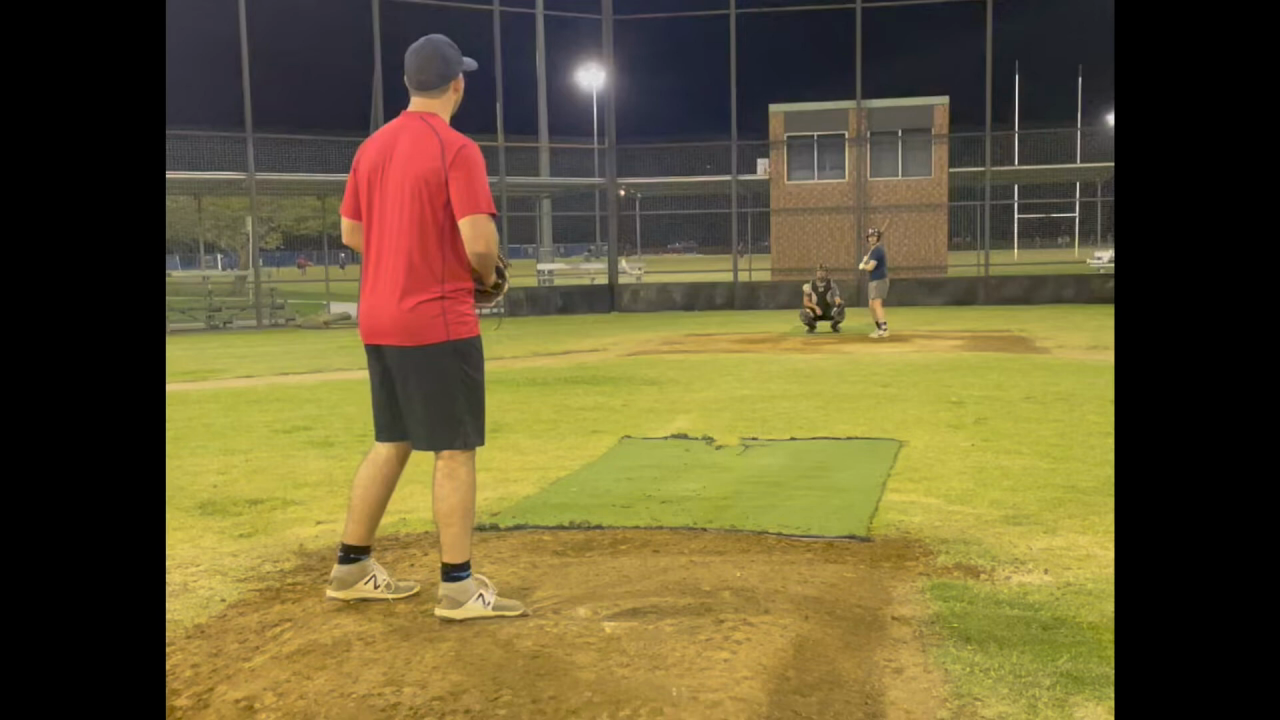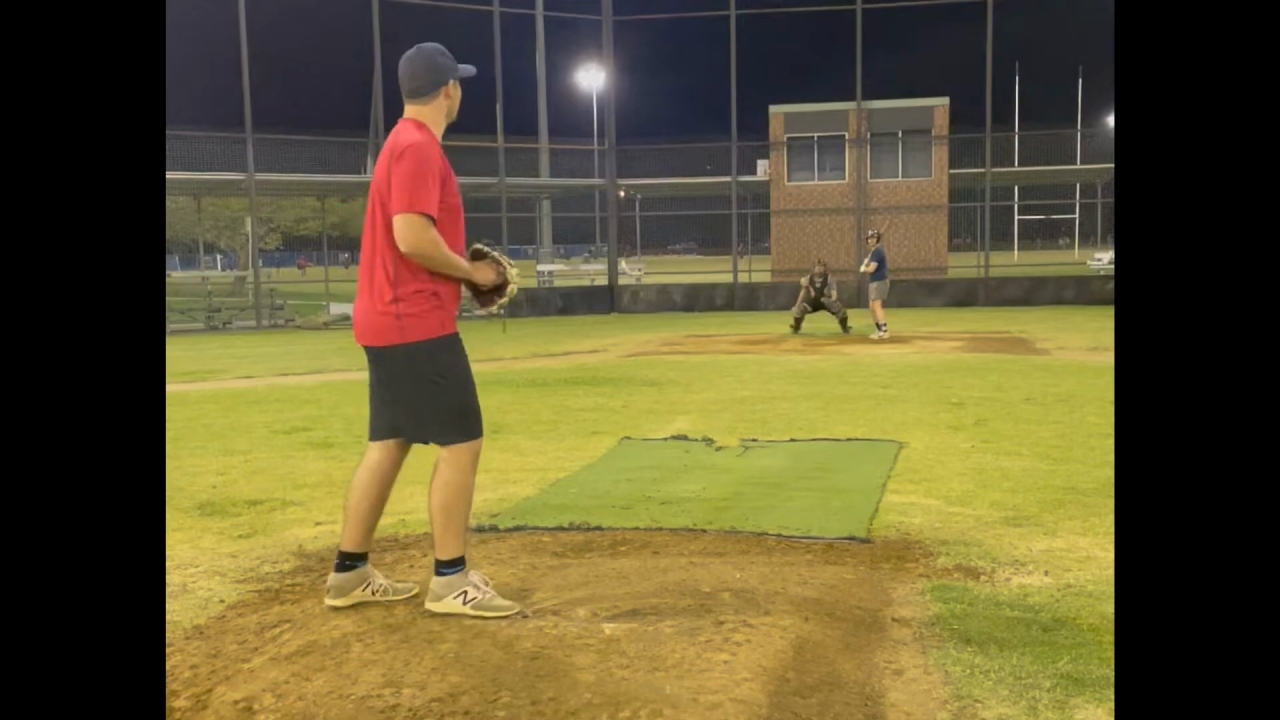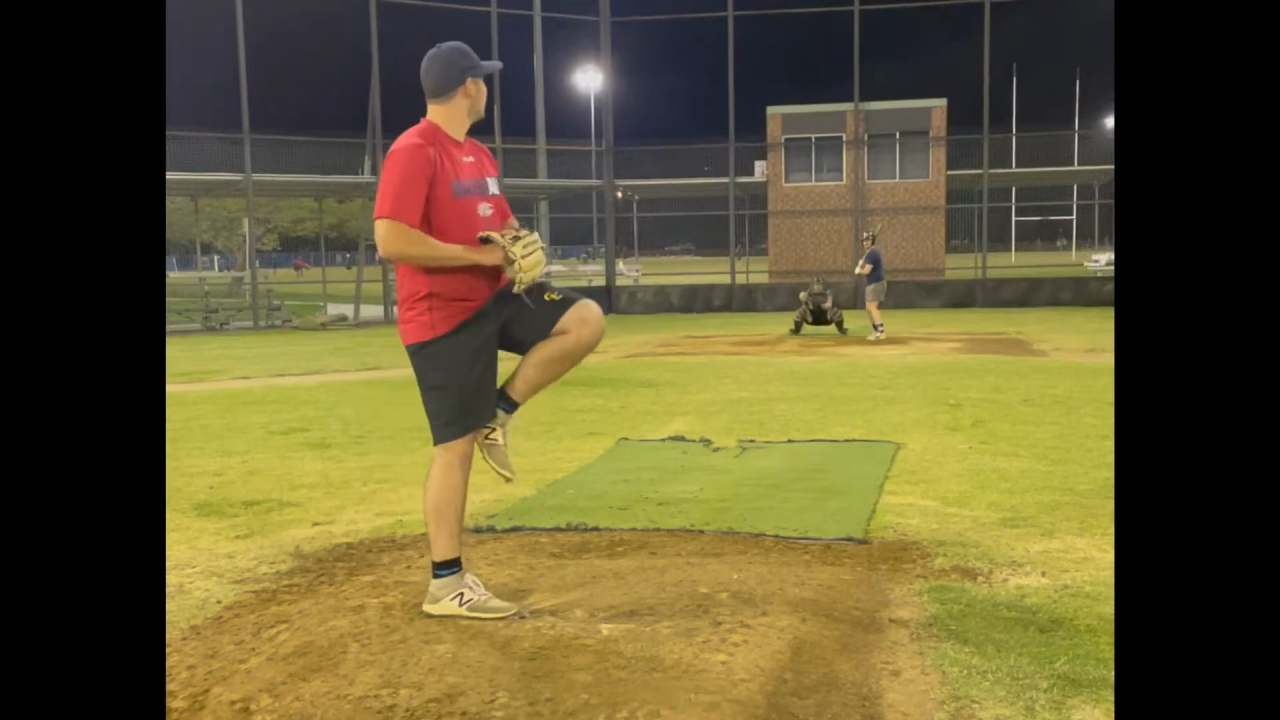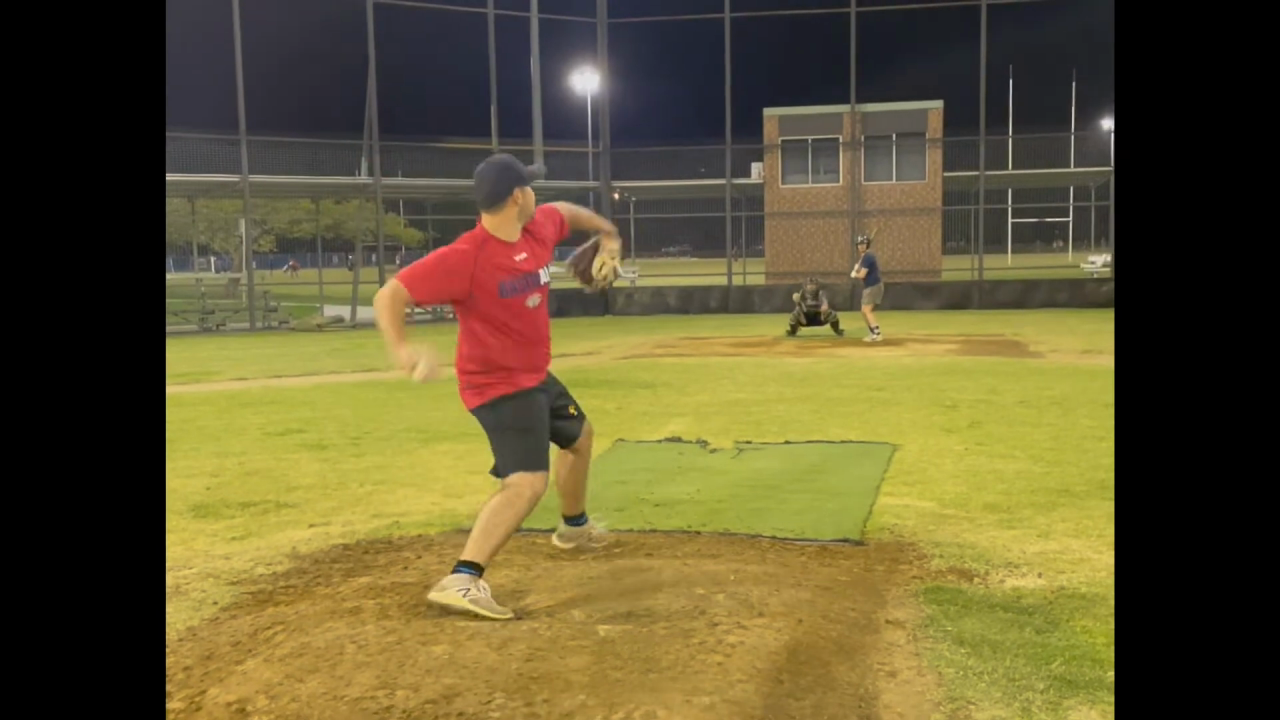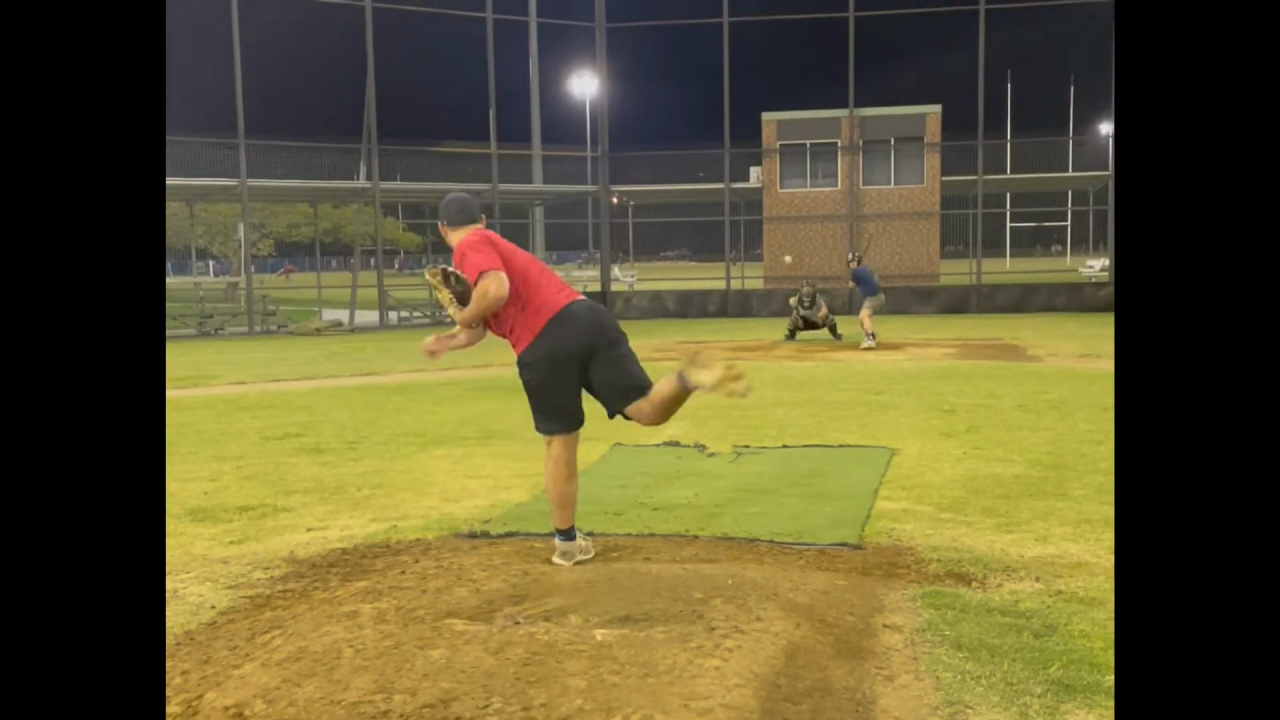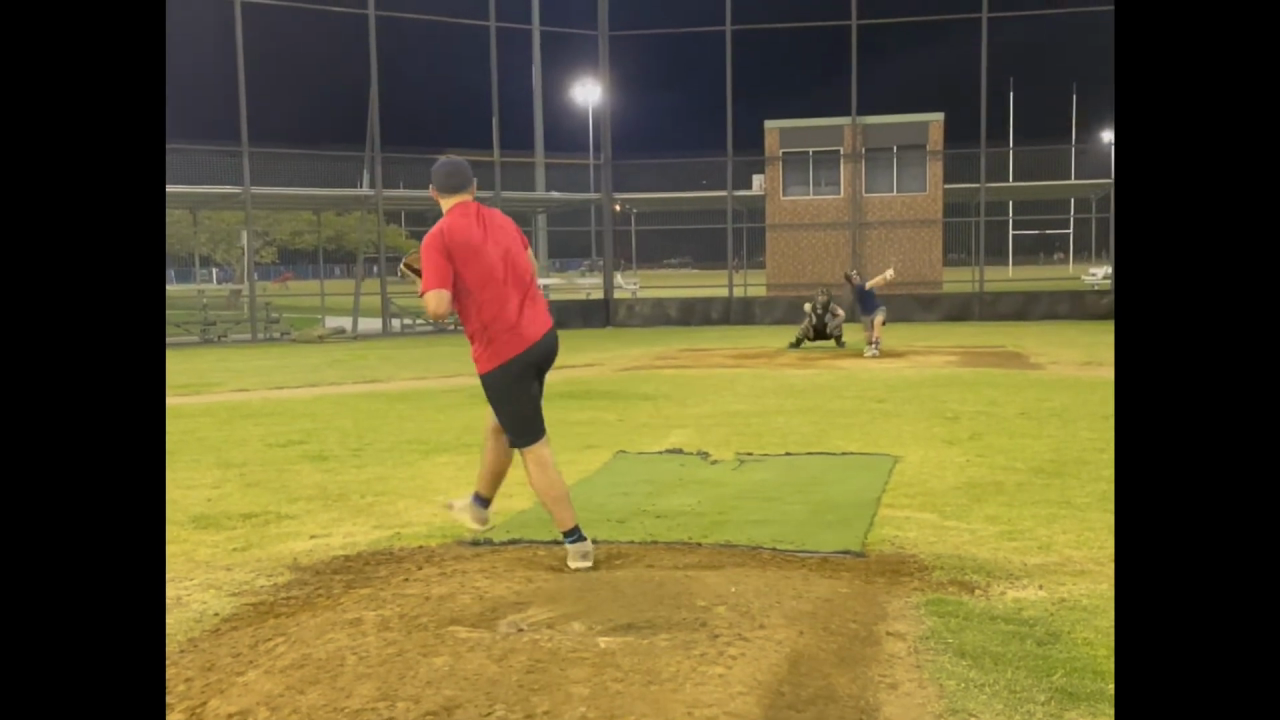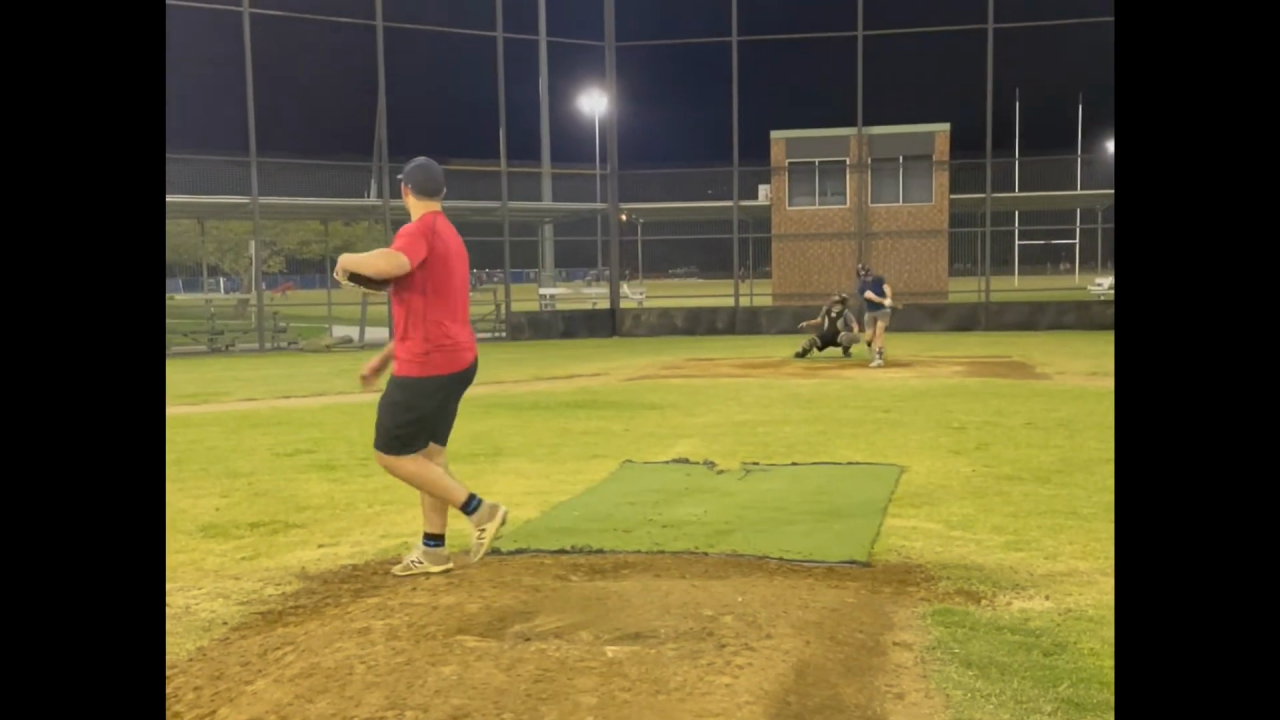
dt=0.5s
person 1, frame 1
left shoulder: (371, 147)
right shoulder: (458, 149)
left elbow: (352, 233)
right elbow: (480, 244)
right wrist: (487, 274)
left hip: (380, 321)
right hip: (438, 322)
left knee: (390, 444)
right knee: (457, 452)
left ankle: (352, 566)
right ankle: (459, 587)
person 1, frame 2
left shoulder: (400, 144)
right shoulder: (420, 149)
right elbow: (412, 238)
left wrist: (461, 263)
right wrist: (472, 271)
left hip: (387, 320)
right hip: (416, 323)
left knee: (388, 446)
right knee: (461, 444)
left ankle: (349, 573)
right ankle: (449, 580)
person 1, frame 3
left shoulder: (479, 154)
right shoulder: (413, 152)
left elbow: (501, 222)
right elbow: (390, 240)
right wrist: (481, 255)
left hip: (495, 296)
right hip: (441, 317)
left knee: (586, 322)
right knee: (457, 444)
left ankle: (497, 416)
right ankle: (446, 584)
person 1, frame 4
left shoulder: (541, 229)
right shoulder: (462, 258)
left elbow: (564, 209)
right elbow: (387, 297)
left wrist: (602, 229)
right wrist: (402, 349)
left hip: (536, 379)
right hip: (498, 389)
left knee: (580, 436)
right knee: (527, 481)
left ankle: (574, 527)
right ankle: (461, 579)
person 1, frame 5
left shoulder: (471, 248)
right shoulder: (494, 244)
left elbow: (497, 291)
right elbow: (478, 322)
left wrist: (467, 317)
right wrist: (445, 342)
left hip: (544, 343)
right hip: (583, 318)
left knee: (561, 443)
right knee: (650, 410)
left ankle: (567, 541)
right ankle: (690, 377)
person 1, frame 6
left shoulder: (437, 238)
right shoulder: (501, 220)
left elbow: (439, 308)
left wrist: (432, 296)
left hip: (503, 355)
right hip: (541, 335)
left knee: (533, 447)
right knee: (500, 426)
left ankle: (576, 543)
right ankle: (479, 505)
person 1, frame 7
left shoulder: (419, 231)
right shoulder: (449, 236)
left elbow: (395, 265)
left wrist: (351, 260)
right wrist: (384, 357)
left hip: (427, 366)
right hip: (458, 361)
left knee: (393, 454)
right knee: (426, 452)
left ankle: (479, 510)
right ankle: (433, 549)
